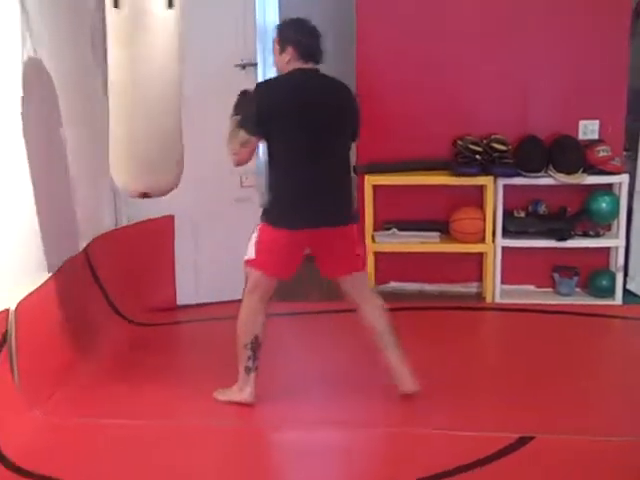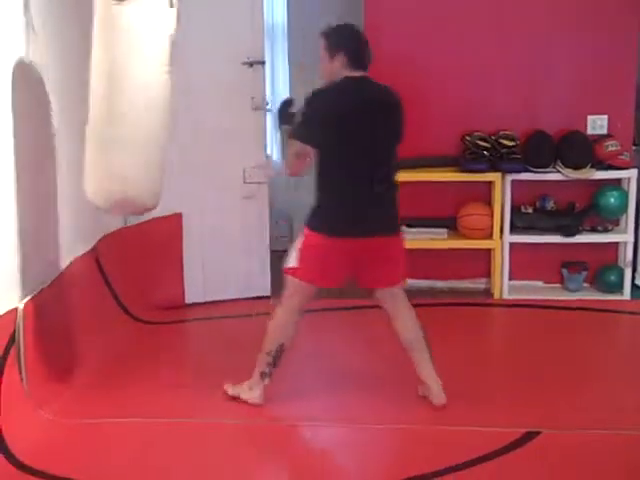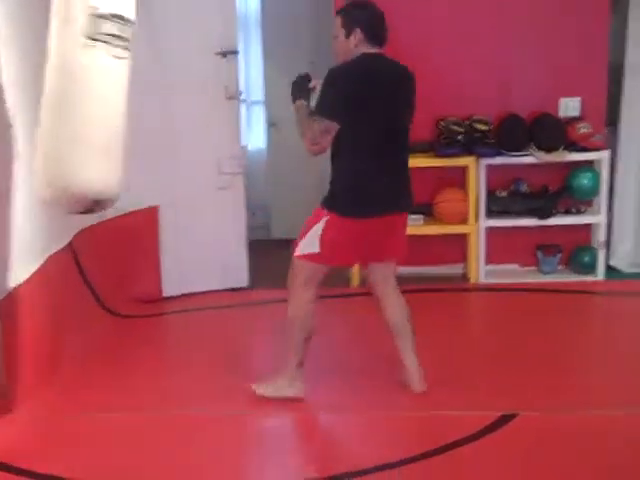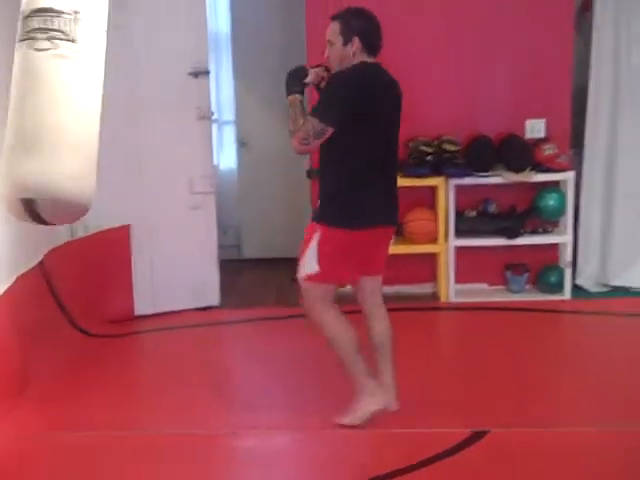
dt=0.2s
person 1, frame 1
left shoulder: (270, 92)
right shoulder: (343, 95)
left elbow: (239, 154)
left wrist: (240, 115)
left hip: (286, 217)
right hip: (336, 215)
left knee: (255, 295)
right knee: (362, 292)
left ankle: (245, 385)
right ankle: (403, 375)
person 1, frame 2
left shoulder: (324, 100)
right shoulder: (390, 101)
left elbow: (296, 166)
left wrist: (289, 125)
left hip: (333, 225)
right hip: (383, 224)
left knee: (292, 302)
right knee: (396, 301)
left ankle: (257, 384)
right ankle: (433, 385)
person 1, frame 3
left shoulder: (345, 76)
right shoulder: (403, 77)
left elbow: (316, 142)
left wrist: (299, 97)
left hip: (350, 204)
right hip: (393, 201)
left knee: (302, 282)
right knee: (384, 284)
left ankle: (290, 377)
right ankle: (413, 373)
person 1, frame 4
left shoulder: (346, 83)
right shoulder: (387, 85)
left elbow: (303, 141)
left wrist: (295, 93)
left hip: (343, 215)
right hip: (379, 212)
left knee: (317, 300)
right knee: (371, 299)
left ankle: (369, 391)
right ankle: (386, 388)
